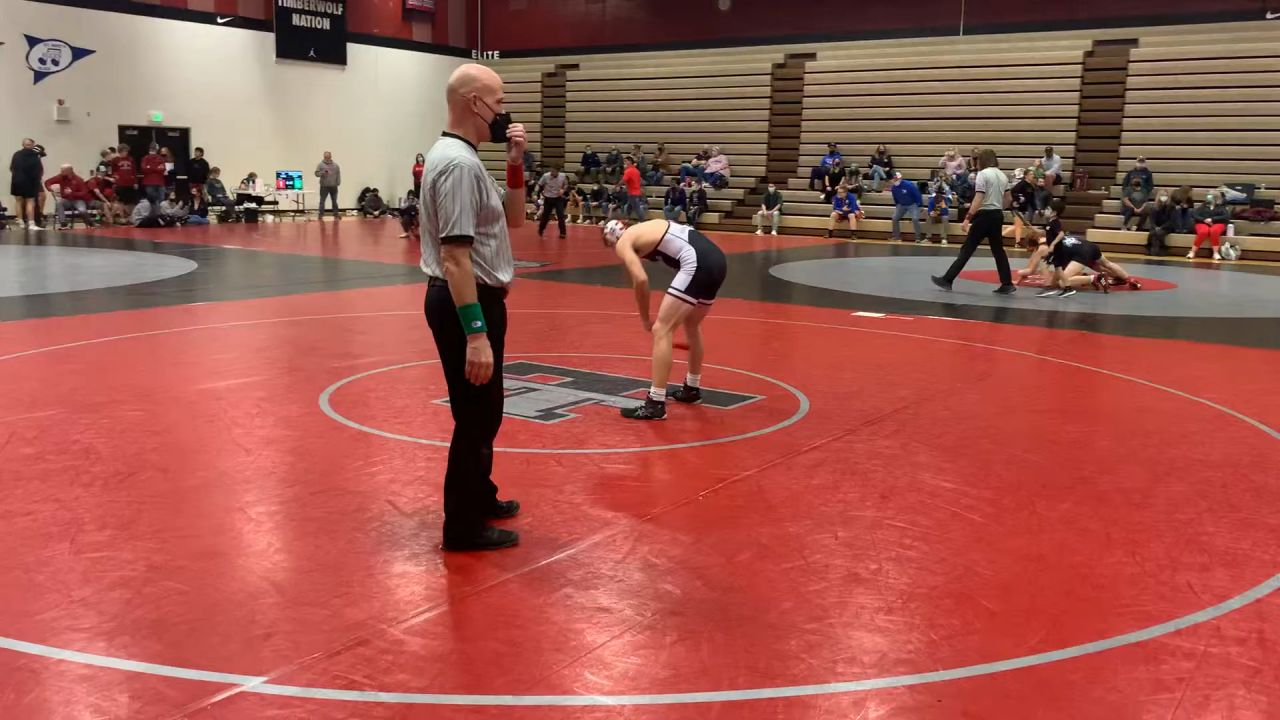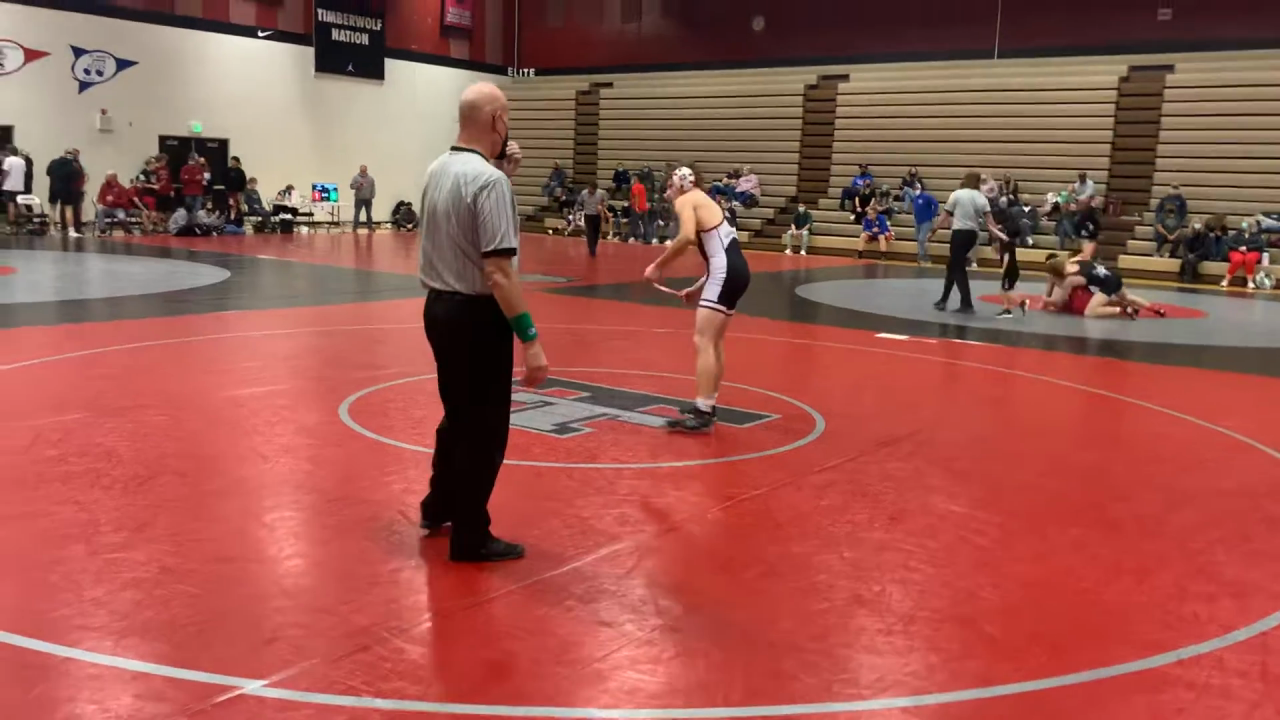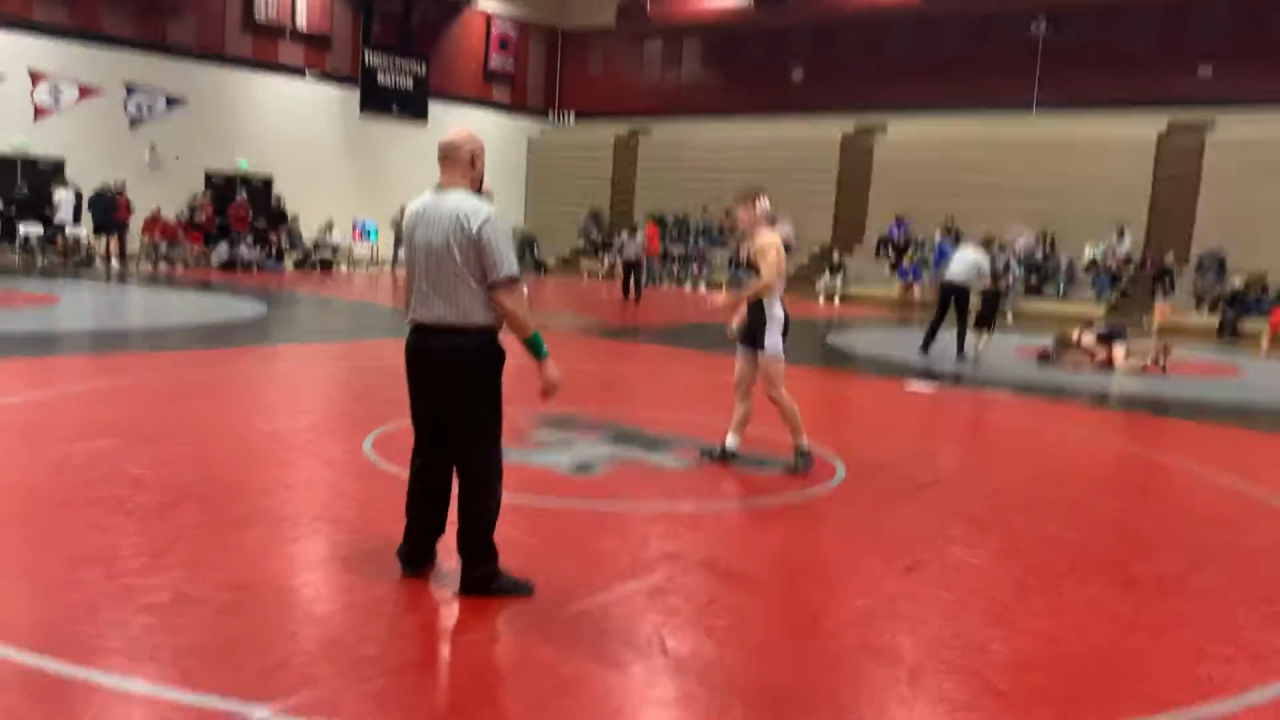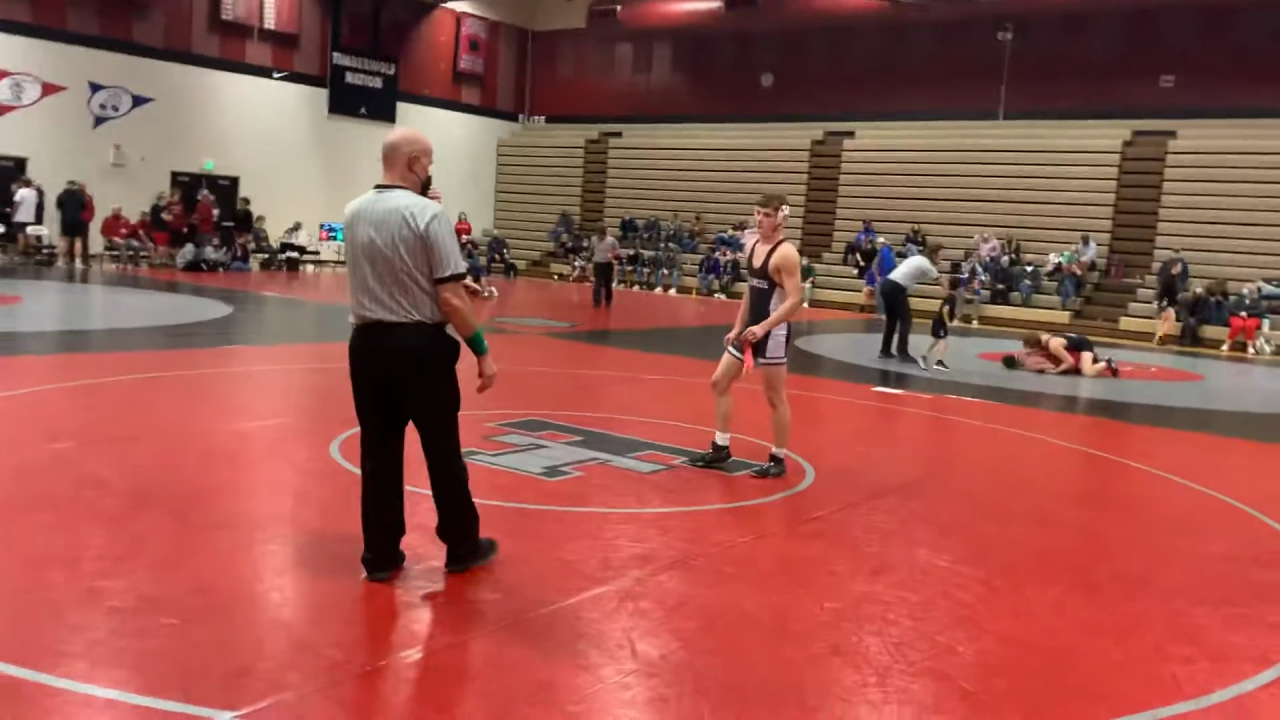
dt=0.5s
person 1, frame 1
left shoulder: (457, 156)
right shoulder: (459, 164)
left elbow: (511, 219)
right elbow: (455, 257)
left wrist: (515, 164)
right wrist: (476, 334)
left hip: (469, 300)
right hip: (466, 303)
left knee: (482, 410)
right knee: (476, 415)
left ankle: (478, 498)
right ankle: (464, 525)
person 1, frame 2
left shoulder: (437, 170)
right shoulder: (488, 180)
right elbow: (498, 271)
right wrist: (529, 339)
left hip: (440, 306)
right hip: (475, 316)
left knee: (458, 418)
right knee: (484, 428)
left ankle: (441, 505)
right ankle: (469, 536)
person 1, frame 3
left shoulder: (413, 212)
right shoulder: (482, 214)
right elbow: (507, 298)
right wrist: (542, 356)
left hip: (422, 343)
right hip: (469, 349)
left knee: (429, 454)
right knee: (479, 464)
left ankle: (416, 552)
right ankle: (479, 571)
person 1, frame 4
left shoulder: (354, 212)
right shoulder: (428, 214)
right elbow: (451, 296)
right wrist: (482, 351)
left hip: (368, 343)
right hip: (421, 345)
left knee: (378, 453)
right knee: (443, 450)
left ankle: (381, 555)
right ankle: (462, 546)
person 2, frame 1
left shoulder: (623, 242)
right shoulder: (648, 229)
left elbow: (641, 280)
left wrist: (646, 319)
left hip: (698, 263)
right hip: (715, 259)
left knee: (662, 330)
right knee: (690, 325)
left ankle: (655, 404)
right ankle: (691, 389)
person 2, frame 2
left shoulder: (685, 201)
right shoulder: (705, 203)
left elbow: (686, 236)
left wrist: (658, 266)
right wrist: (697, 288)
left hip: (725, 274)
right hip: (735, 271)
left knee: (702, 341)
right knee: (712, 342)
left ankle: (702, 413)
right ankle: (705, 405)
person 2, frame 3
left shoulder: (766, 239)
right shoulder: (750, 243)
left elbow: (769, 283)
left wrist: (731, 299)
right wrist: (738, 317)
left hip: (771, 320)
right hip: (753, 320)
left knee: (774, 391)
right knee: (741, 386)
left ankle: (802, 451)
right ankle: (729, 447)
person 2, frame 4
left shoulder: (786, 253)
right shoulder: (751, 246)
left elbow: (795, 300)
left wrist: (764, 327)
right wrist: (737, 327)
left hip: (773, 332)
right hip: (750, 330)
left knee: (774, 396)
right knee: (719, 381)
left ankle: (778, 459)
right ankle: (720, 449)
